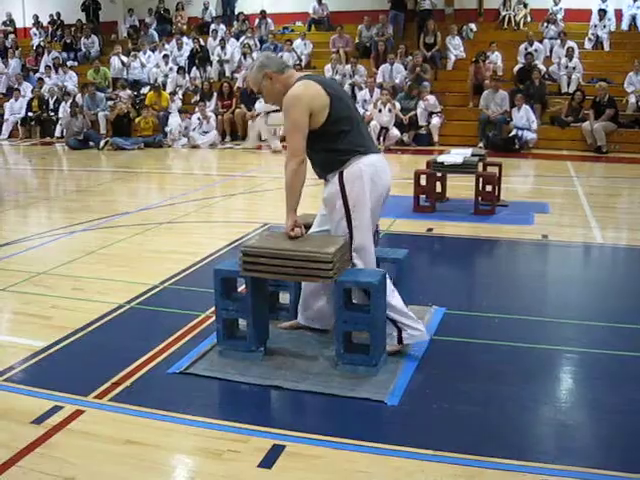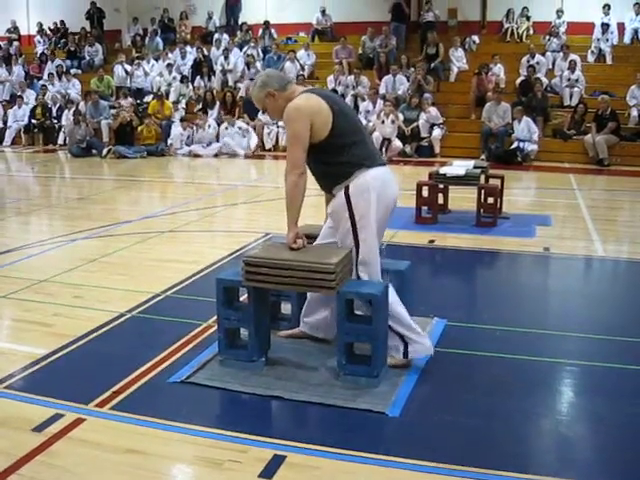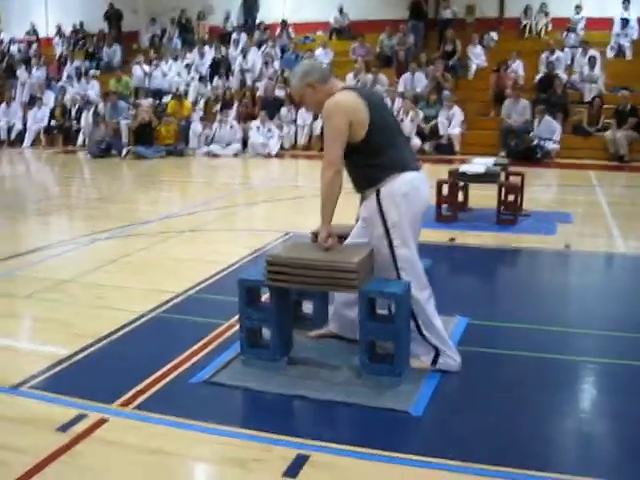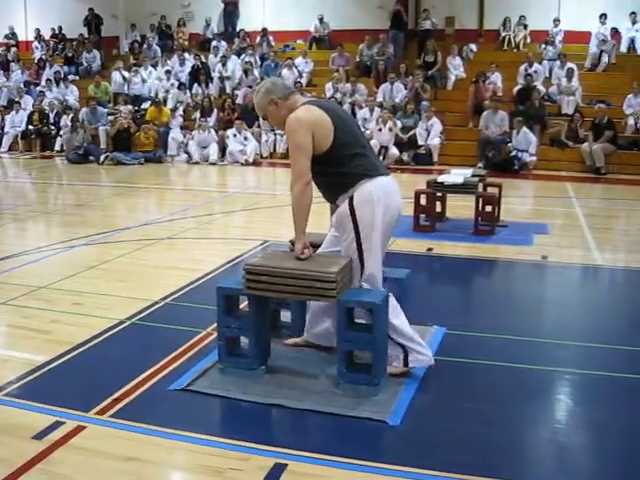
dt=1s
person 1, frame 1
left shoulder: (296, 95)
right shoulder: (314, 86)
left elbow: (295, 159)
left wrist: (291, 215)
right wrist: (330, 190)
left hip: (356, 174)
right hip: (356, 172)
left knee: (357, 260)
left ankle: (401, 330)
right ankle: (314, 316)
person 1, frame 2
left shoulder: (298, 108)
right shoulder: (318, 100)
left elbow: (296, 172)
left wrist: (292, 227)
right wrist: (331, 212)
left hip: (363, 187)
right hip: (367, 183)
left knee: (362, 273)
left ankle: (406, 343)
right ankle: (317, 325)
person 1, frame 3
left shoulder: (336, 105)
right shoulder: (358, 97)
left elbow: (332, 170)
left wrist: (325, 225)
right wrist: (364, 207)
left hip: (394, 191)
right hip: (398, 186)
left knee: (404, 277)
left ankle: (437, 353)
right ankle: (345, 324)
person 1, frame 4
left shoulder: (299, 119)
right shoulder: (321, 109)
left elbow: (301, 182)
left wrist: (299, 237)
right wrist: (336, 221)
left hip: (367, 198)
right hip: (372, 193)
left knee: (366, 282)
left ankle: (408, 353)
right ankle: (320, 334)
